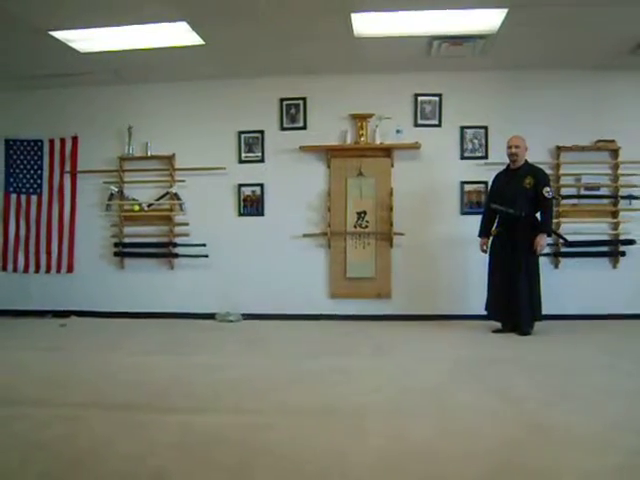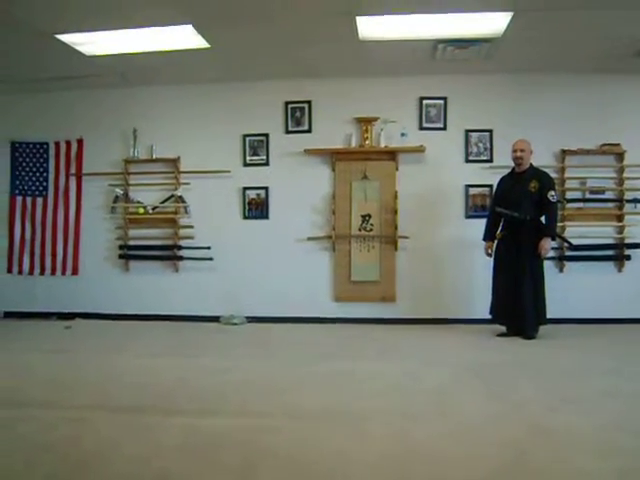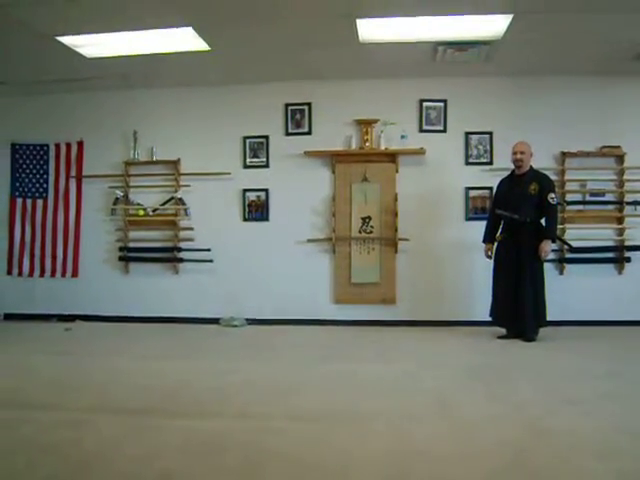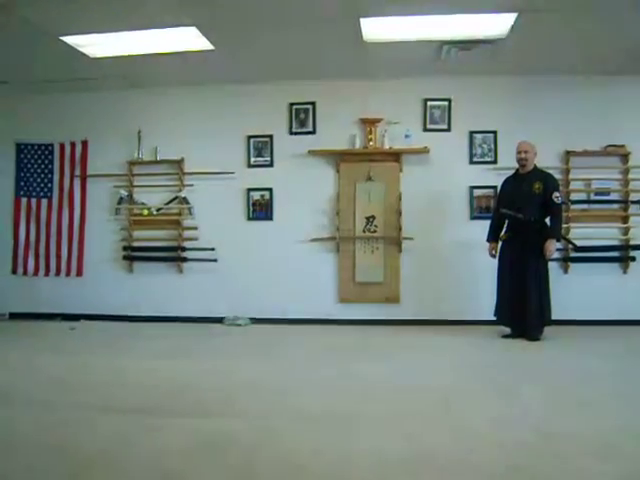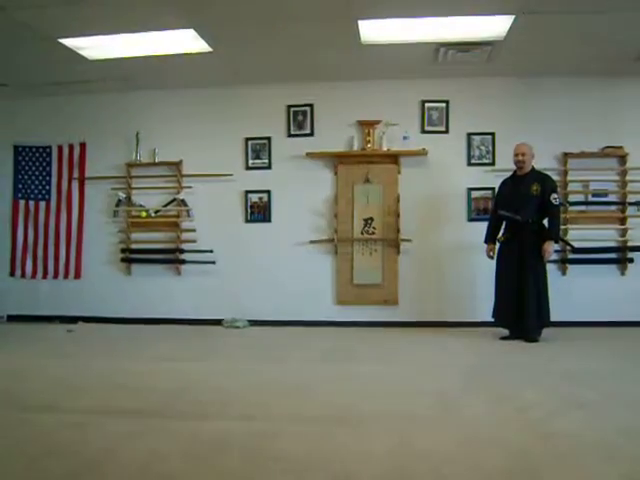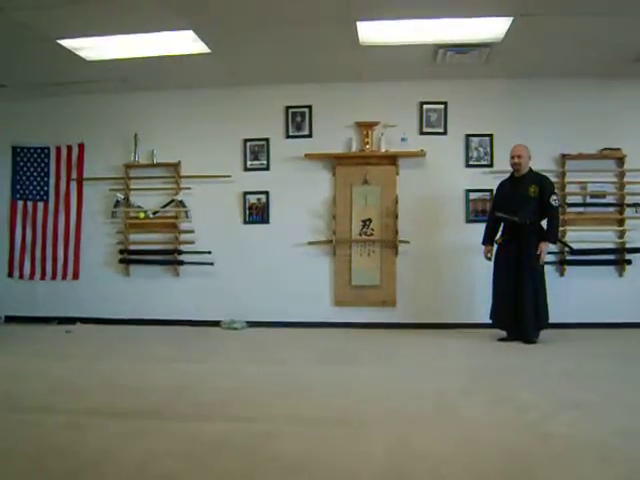
dt=0.2s
person 1, frame 1
left shoulder: (537, 175)
right shoulder: (500, 177)
left elbow: (546, 206)
right elbow: (490, 208)
left wrist: (543, 233)
right wrist: (484, 234)
left hip: (526, 233)
right hip: (502, 233)
left knee: (525, 278)
right knee: (501, 278)
left ankle: (526, 323)
right ankle: (507, 321)
person 1, frame 2
left shoulder: (542, 179)
right shoulder: (504, 181)
left elbow: (551, 210)
right elbow: (495, 211)
left wrist: (548, 237)
right wrist: (489, 238)
left hip: (530, 236)
right hip: (507, 236)
left knee: (530, 282)
right knee: (505, 282)
left ankle: (530, 327)
right ankle: (512, 326)
person 1, frame 3
left shoulder: (542, 181)
right shoulder: (504, 183)
left elbow: (551, 212)
right elbow: (494, 213)
left wrist: (548, 239)
right wrist: (489, 240)
left hip: (531, 238)
right hip: (507, 238)
left knee: (530, 284)
right knee: (505, 284)
left ankle: (530, 329)
right ankle: (512, 328)
person 1, frame 4
left shoulder: (546, 180)
right shoulder: (508, 182)
left elbow: (556, 211)
right elbow: (499, 212)
left wrist: (552, 238)
right wrist: (493, 239)
left hip: (535, 237)
right hip: (512, 237)
left knee: (534, 283)
right knee: (510, 283)
left ankle: (534, 328)
right ankle: (516, 327)
person 1, frame 5
left shoulder: (544, 181)
right shoulder: (506, 184)
left elbow: (554, 213)
right elbow: (496, 213)
left wrist: (551, 239)
right wrist: (490, 240)
left hip: (533, 239)
right hip: (510, 239)
left knee: (533, 285)
right knee: (508, 284)
left ankle: (533, 330)
right ankle: (515, 328)
person 1, frame 6
left shoulder: (542, 182)
right shoulder: (504, 185)
left elbow: (553, 214)
right elbow: (494, 215)
left wrist: (548, 240)
right wrist: (488, 242)
left hip: (531, 240)
right hip: (508, 240)
left knee: (530, 286)
right knee: (505, 286)
left ankle: (531, 331)
right ankle: (512, 330)
